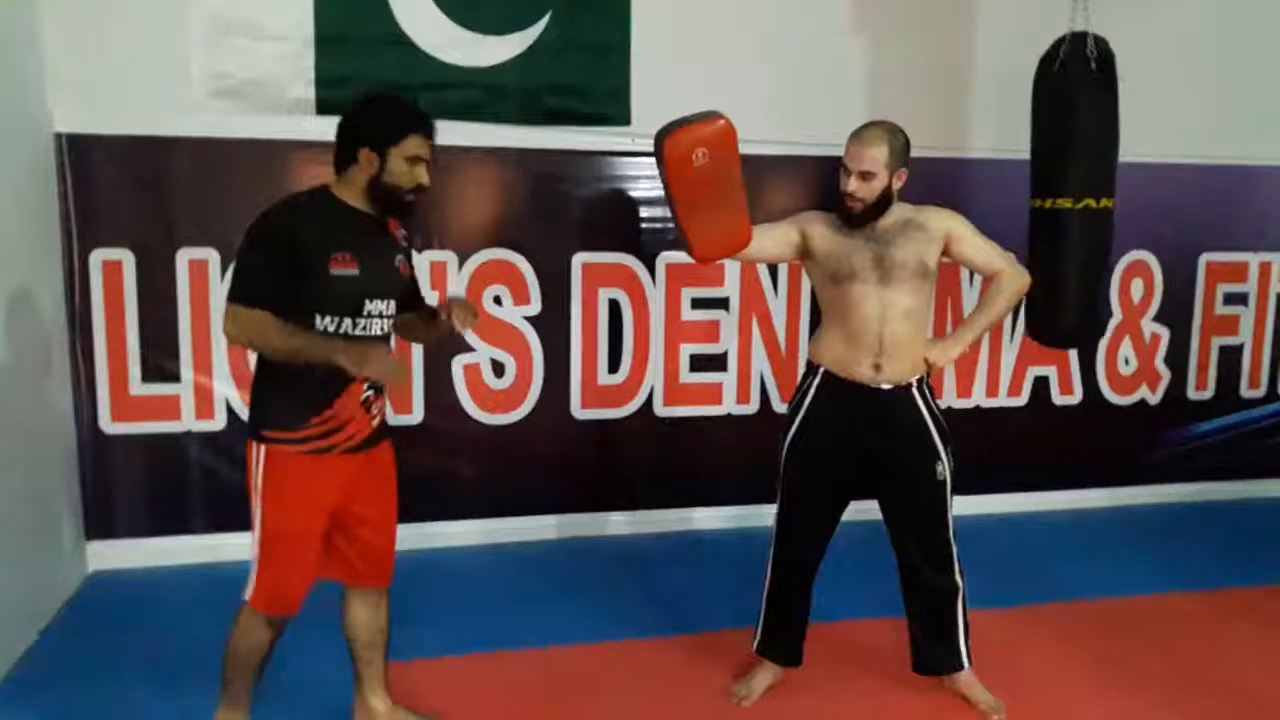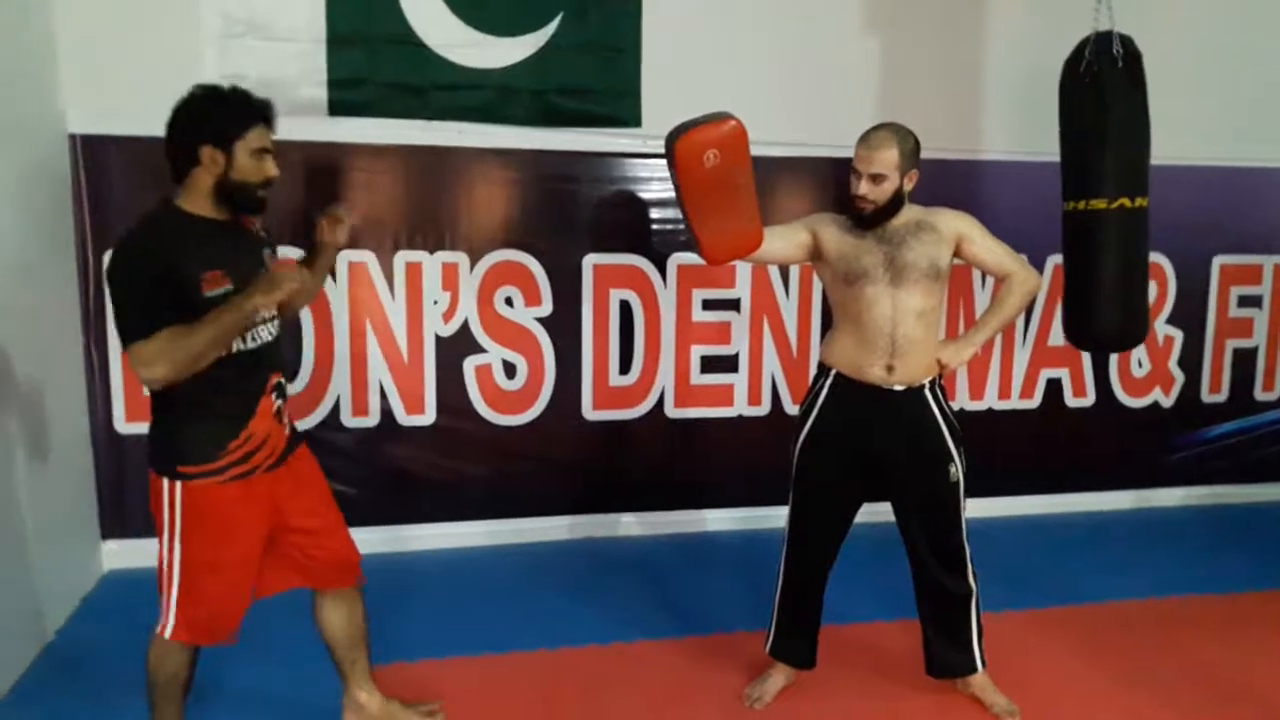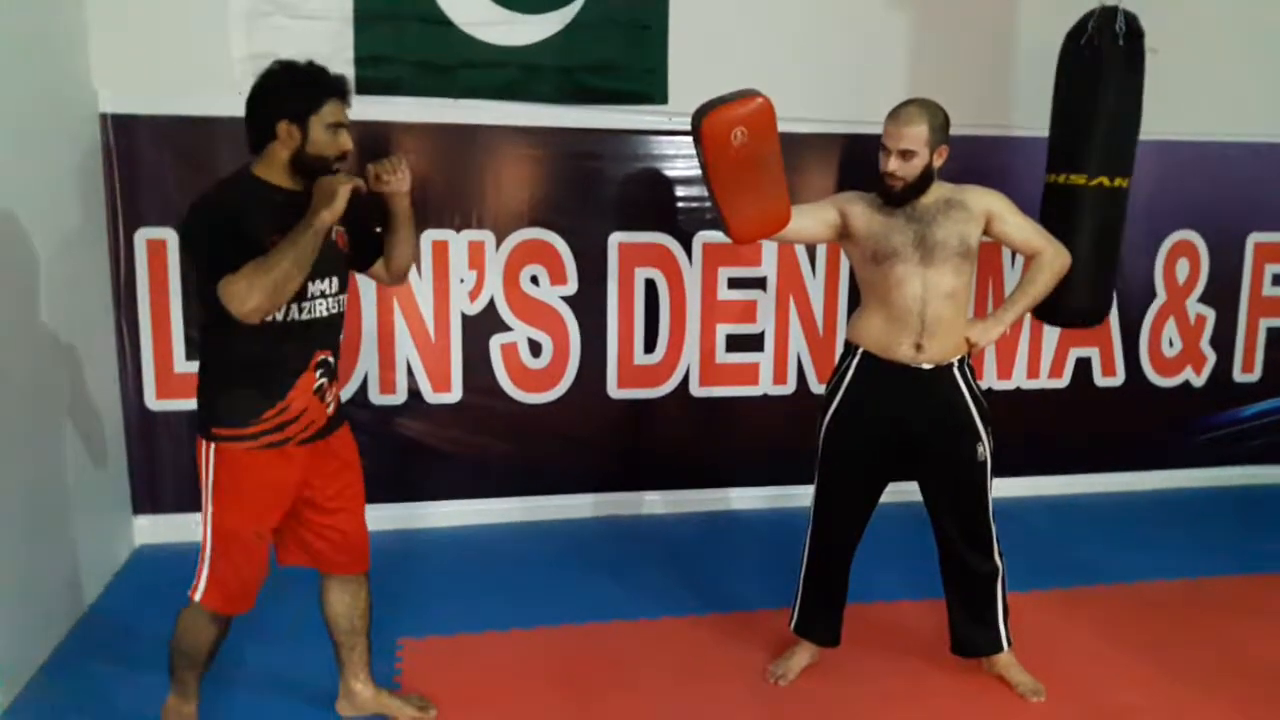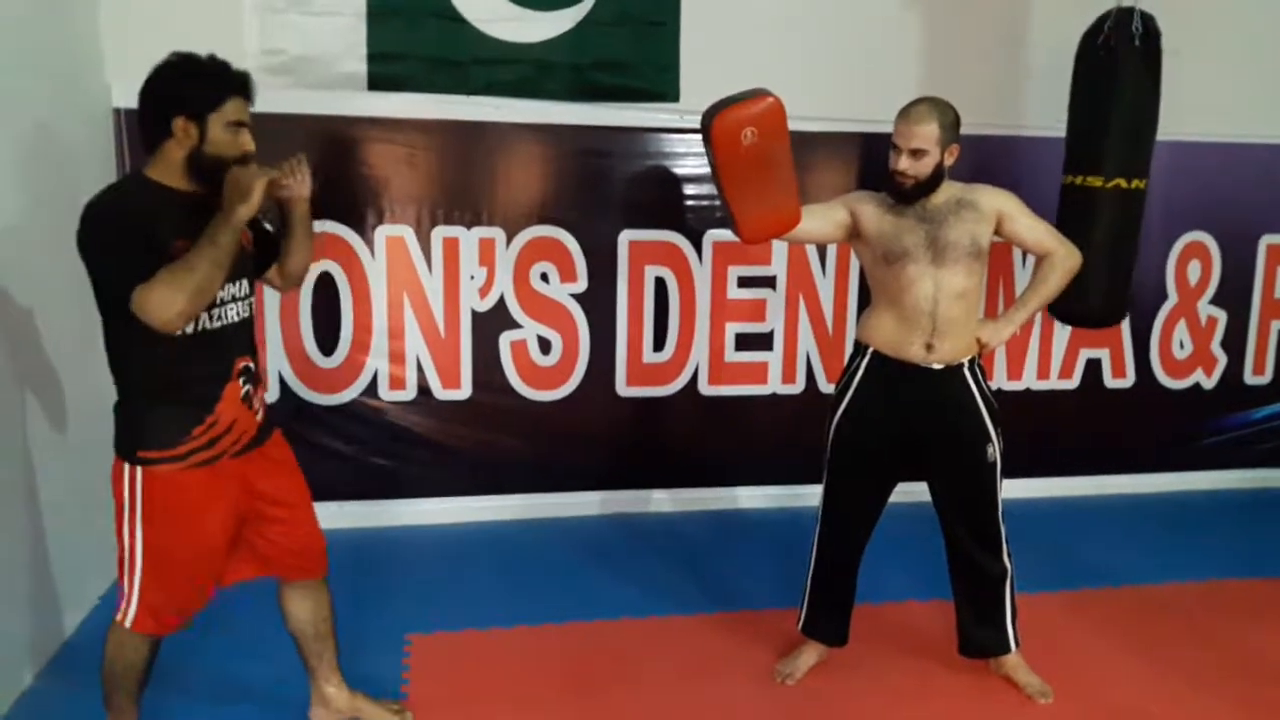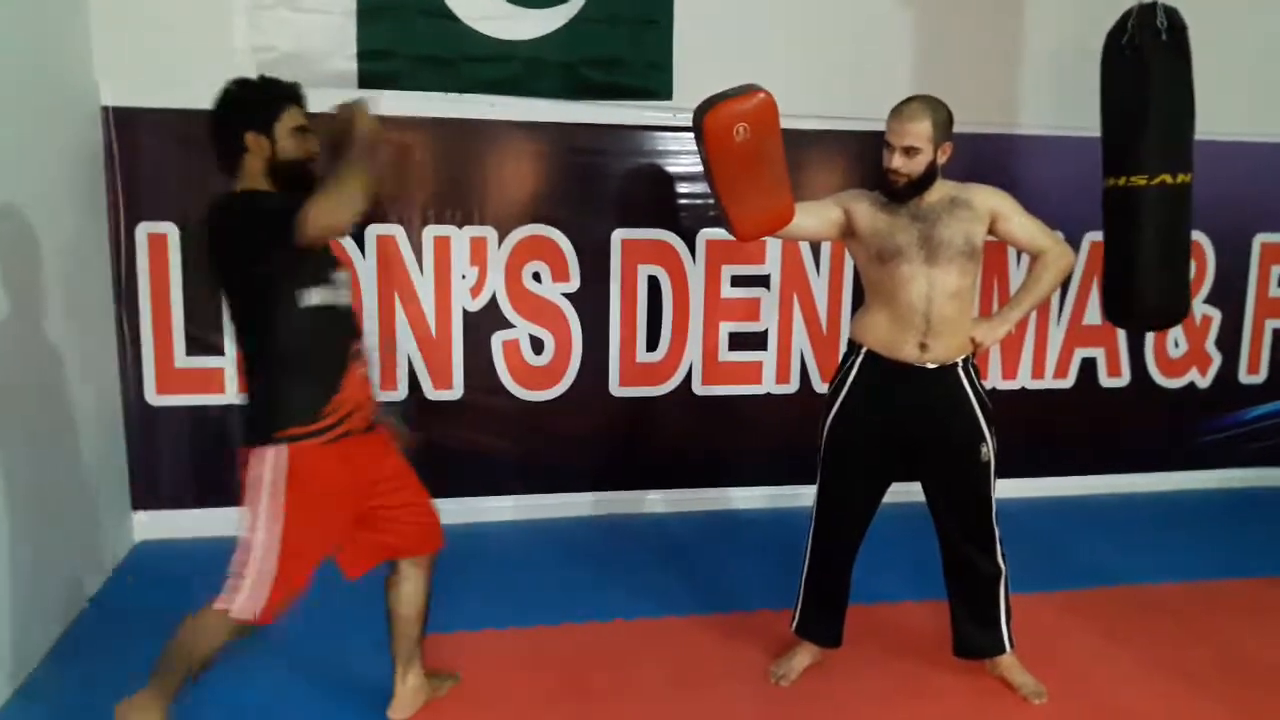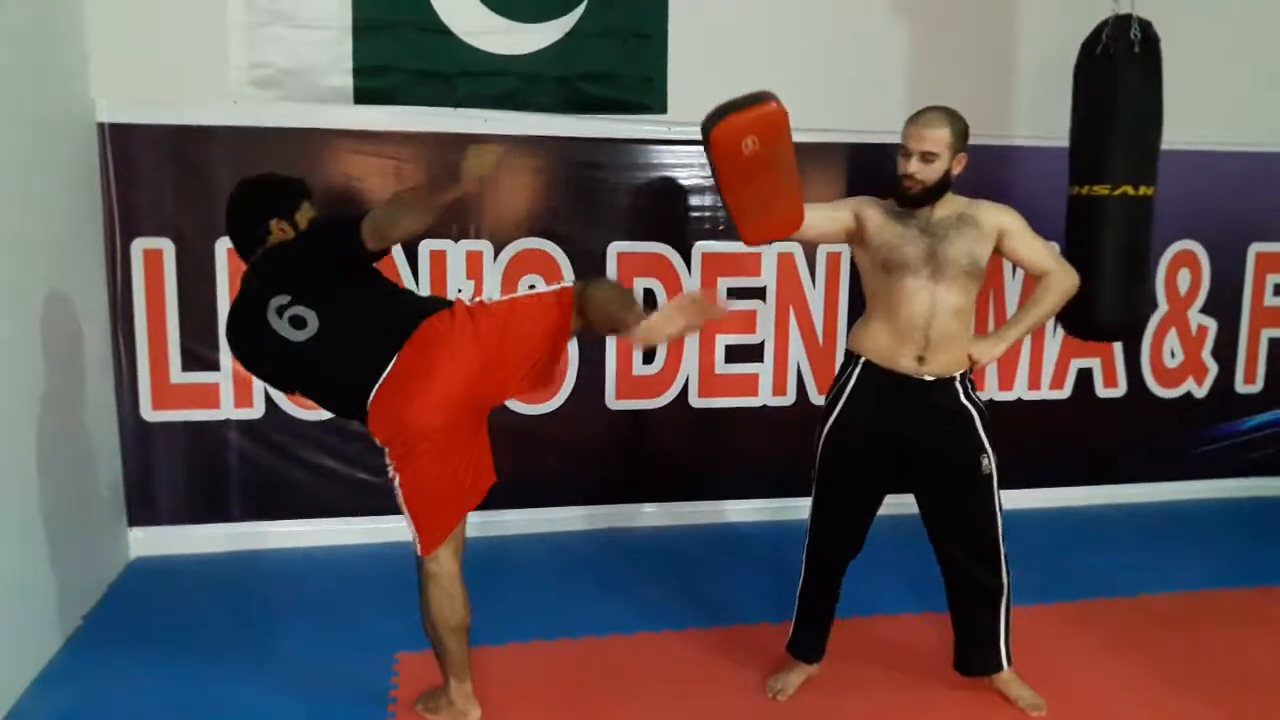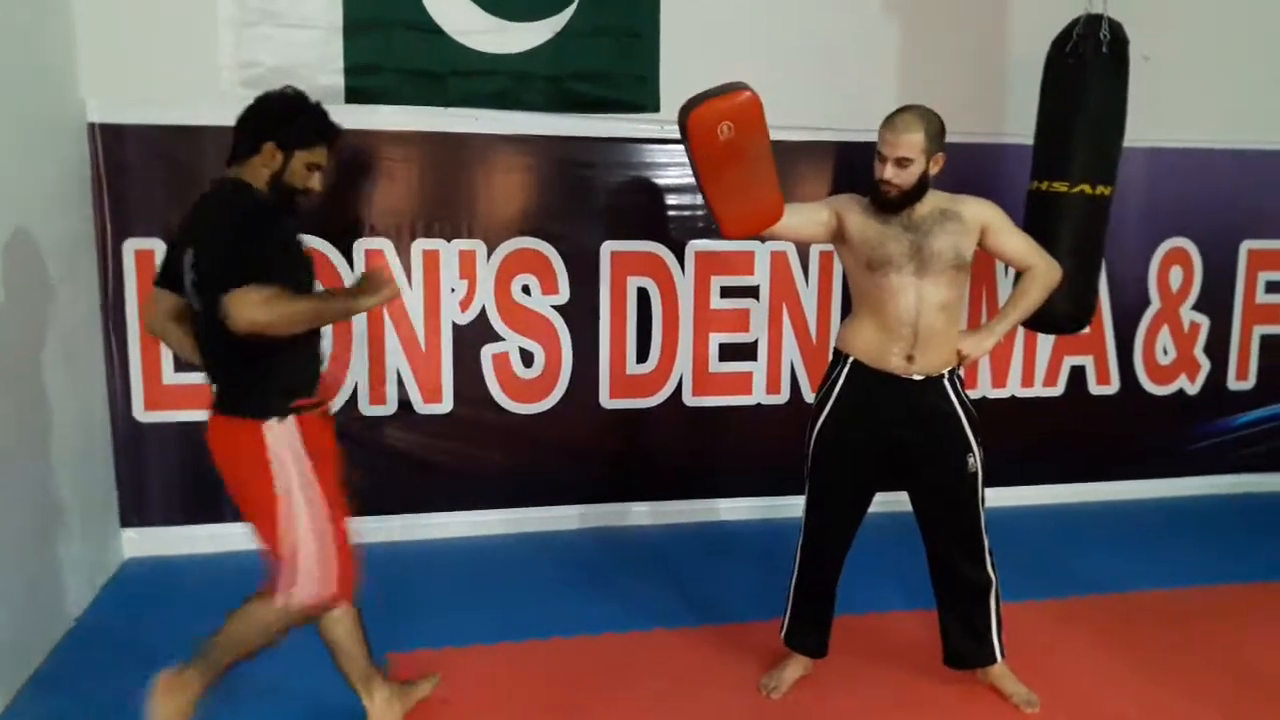
dt=0.7s
person 1, frame 1
left shoulder: (390, 233)
right shoulder: (290, 225)
left elbow: (405, 316)
right elbow: (242, 323)
left wrist: (443, 317)
right wrist: (343, 352)
left hip: (368, 439)
right hip: (293, 443)
left knee: (370, 574)
right knee: (275, 591)
person 1, frame 2
left shoulder: (244, 230)
right shoulder: (149, 249)
left elbow: (286, 304)
right elbow: (157, 365)
left wrist: (324, 253)
right wrist: (254, 297)
left hip: (280, 451)
right hip: (203, 469)
left knee: (337, 570)
right knee: (189, 616)
person 1, frame 3
left shoulder: (336, 201)
right shoulder: (222, 210)
left elbow: (393, 270)
right elbow: (249, 301)
left wrist: (397, 202)
right wrist: (317, 219)
left hip: (324, 424)
right hip: (244, 435)
left knee: (347, 558)
right knee: (223, 585)
person 1, frame 4
left shoulder: (222, 203)
right shoulder: (115, 215)
left elbow: (287, 276)
right elbow: (169, 308)
left wrist: (297, 207)
right wrist: (232, 215)
left hip: (253, 437)
right hip: (168, 457)
left knee: (303, 562)
right knee: (150, 606)
person 1, frame 5
left shoulder: (284, 217)
right shoulder: (242, 216)
right elbow: (333, 216)
right wrist: (359, 143)
left hip: (351, 431)
right hip: (296, 442)
left knee: (417, 539)
right knee: (250, 599)
person 1, frame 6
left shoulder: (245, 332)
right shoulder: (318, 249)
left elbow: (317, 391)
right elbow: (389, 221)
right wrist: (451, 191)
left hip: (404, 416)
right hip: (451, 346)
left knee: (439, 555)
right knee: (592, 293)
right ankle: (641, 323)
person 1, frame 7
left shoulder: (208, 214)
right shoulder: (255, 216)
left elbow: (163, 312)
right elbow: (246, 310)
right wrist: (353, 299)
left hip: (246, 423)
right hip: (274, 429)
left knee: (324, 569)
right knee: (304, 588)
person 2, frame 1
left shoulder: (936, 226)
right shoulder: (813, 229)
left elbow: (1012, 276)
left wrist: (957, 341)
left hip: (906, 407)
right hip: (828, 403)
left knee: (929, 546)
right knee: (797, 541)
left ankle: (952, 665)
right ankle: (775, 657)
person 2, frame 2
left shoulder: (947, 228)
right shoulder: (825, 232)
left elbow: (1024, 278)
right elbow: (746, 243)
left wrist: (970, 342)
left hip: (918, 409)
right hip: (840, 405)
left knee: (943, 548)
right knee: (809, 543)
left ankle: (966, 668)
right ankle: (788, 659)
person 2, frame 3
left shoulder: (976, 205)
right shoulder: (853, 210)
left elbow: (1053, 255)
right elbow: (774, 222)
left wrist: (1000, 320)
left hip: (946, 387)
right hip: (868, 382)
left knee: (969, 526)
right knee: (834, 521)
left ankle: (992, 647)
right ankle: (812, 636)
person 2, frame 4
left shoulder: (987, 204)
right shoulder: (864, 210)
left elbow: (1064, 255)
left wrist: (1010, 321)
left hip: (957, 387)
right hip: (877, 382)
left knee: (978, 527)
right knee: (843, 519)
left ankle: (999, 647)
right ankle: (819, 635)
person 2, frame 5
left shoulder: (981, 203)
right shoulder: (857, 208)
left elbow: (1057, 254)
right elbow: (777, 219)
left wrist: (1003, 321)
left hip: (950, 386)
right hip: (871, 381)
left knee: (971, 526)
right knee: (837, 520)
left ankle: (993, 647)
right ankle: (814, 636)
person 2, frame 6
left shoulder: (993, 221)
right shoulder: (866, 214)
left elbow: (1062, 278)
left wrist: (1002, 340)
left hip: (947, 399)
right hip: (869, 392)
left knee: (975, 542)
right knee: (832, 534)
left ankle: (992, 663)
right ankle: (805, 653)
person 2, frame 7
left shoulder: (972, 215)
right shoulder: (847, 213)
left elbow: (1045, 270)
right elbow: (767, 220)
left wrist: (990, 334)
left hip: (936, 397)
right hip: (856, 390)
left knee: (960, 536)
right knee: (825, 530)
left ankle: (985, 658)
right ankle: (803, 648)
